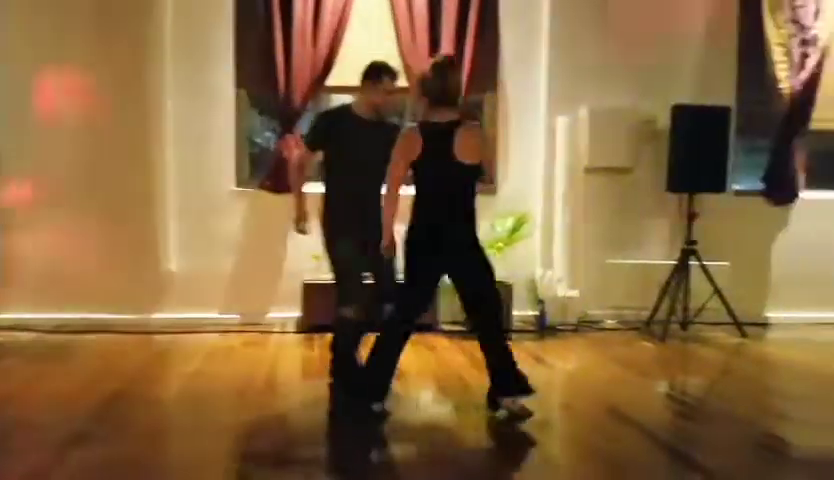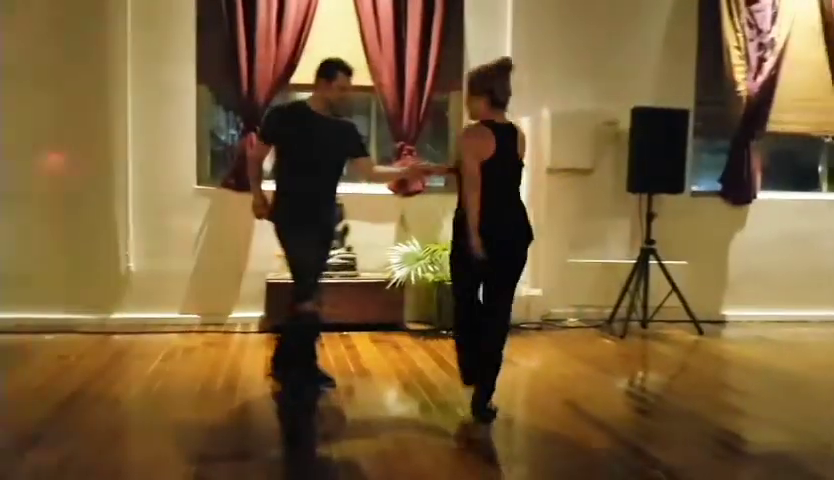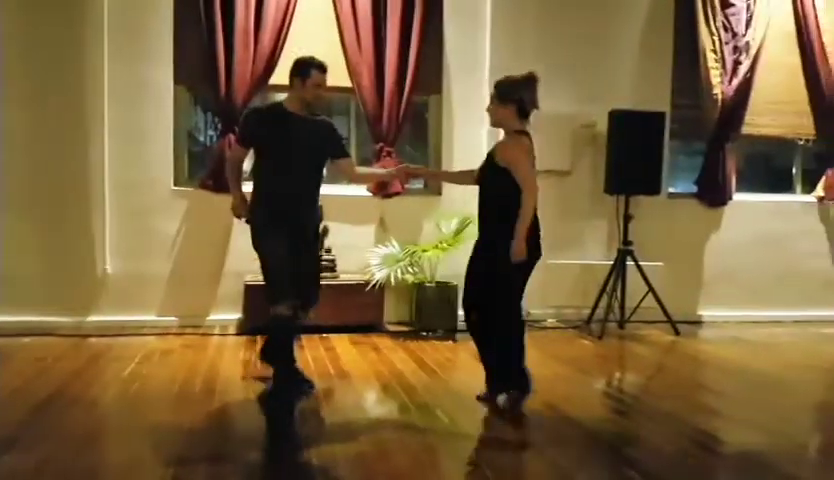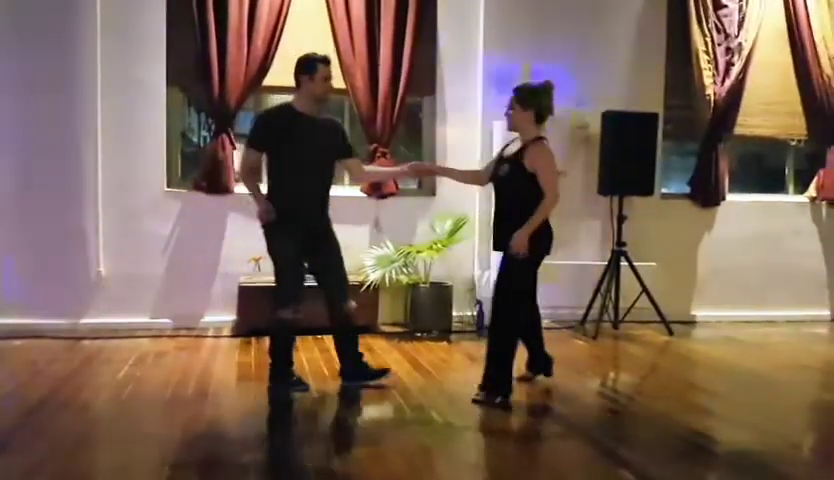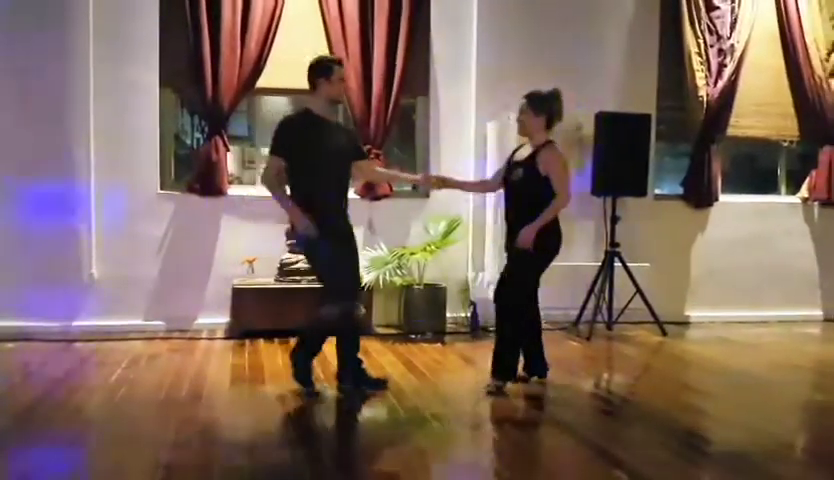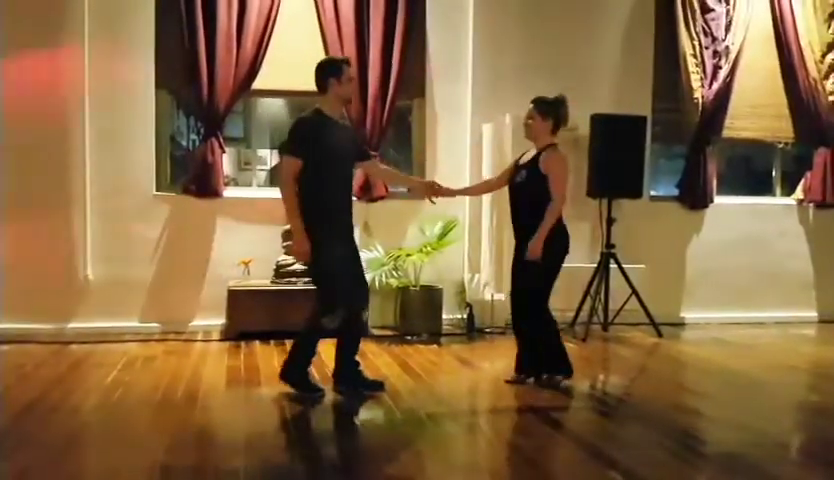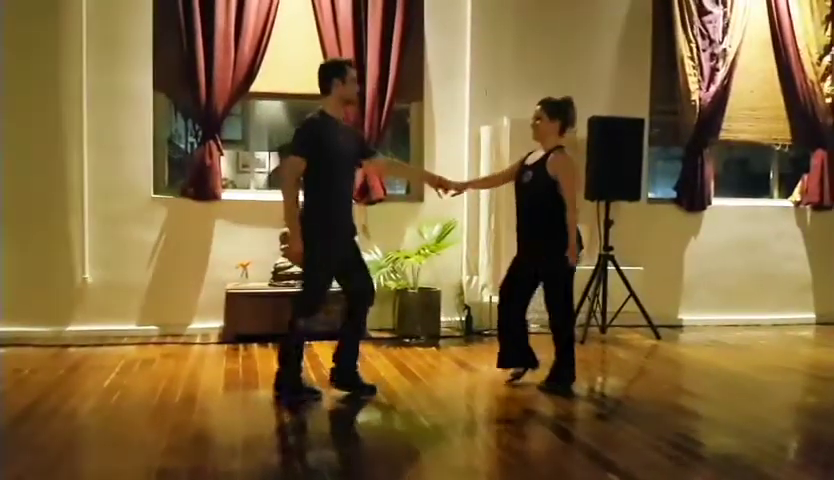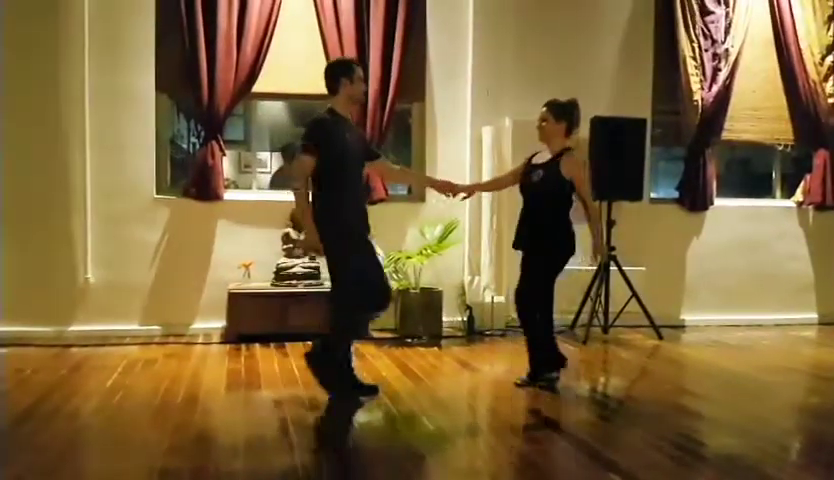
dt=0.3s
person 1, frame 1
left shoulder: (390, 131)
right shoulder: (330, 121)
right elbow: (301, 163)
right wrist: (300, 205)
left hip: (373, 222)
right hip: (340, 223)
left knee: (386, 291)
right knee: (351, 296)
left ankle: (347, 356)
right ankle: (343, 368)
person 1, frame 2
left shoulder: (345, 130)
right shoulder: (284, 116)
left elbow: (370, 172)
right elbow: (255, 157)
left wrist: (406, 172)
right wrist: (257, 194)
left hip: (323, 222)
right hip: (292, 219)
left knee: (305, 294)
right knee: (309, 293)
left ankle: (285, 362)
right ankle: (305, 365)
person 1, frame 3
left shoulder: (324, 130)
right shoulder: (260, 118)
left elbow: (352, 172)
right elbow: (234, 160)
left wrist: (390, 174)
right wrist: (237, 195)
left hip: (305, 224)
right hip: (269, 222)
left knee: (307, 294)
right knee: (283, 297)
left ankle: (273, 352)
right ankle: (284, 369)
person 1, frame 4
left shoulder: (331, 129)
right shoulder: (272, 120)
left elbow: (360, 173)
right elbow: (247, 167)
left wrist: (400, 172)
right wrist: (260, 199)
left hip: (318, 224)
right hip: (284, 225)
left knee: (339, 295)
right knee: (288, 299)
left ankle: (353, 366)
right ankle: (281, 371)
person 1, frame 5
left shoulder: (344, 133)
right shoulder: (293, 126)
left elbow: (369, 172)
right elbow: (270, 176)
left wrist: (412, 178)
right wrist: (295, 213)
left hip: (341, 227)
right hip: (313, 228)
left knee: (350, 301)
right knee: (340, 297)
left ankle: (351, 372)
right ankle: (303, 357)
person 1, frame 6
left shoulder: (347, 133)
right shoulder: (307, 126)
left elbow: (376, 170)
right elbow: (287, 180)
left wrist: (418, 184)
right wrist: (299, 233)
left hip: (341, 233)
right hip: (319, 234)
left knee: (356, 300)
right knee: (333, 305)
left ankle: (347, 372)
right ankle: (295, 370)
person 1, frame 7
left shoulder: (349, 134)
right shoulder: (312, 127)
left elbow: (383, 164)
right elbow: (289, 180)
left wrist: (427, 177)
right wrist: (294, 235)
left hip: (341, 233)
right hip: (318, 234)
left knee: (361, 294)
right knee: (309, 305)
left ankle: (344, 371)
right ankle: (287, 381)
person 1, frame 8
left shoulder: (353, 133)
right shoulder: (322, 126)
left elbow: (389, 171)
right elbow: (299, 177)
left wrist: (434, 183)
right wrist: (309, 229)
left hip: (349, 230)
right hip: (337, 232)
left knee: (347, 301)
right knee: (376, 295)
left ankle: (339, 373)
right ankle: (323, 356)
person 2, frame 1
left shoulder: (410, 136)
right shoulder: (472, 134)
left elbow: (392, 190)
left wrist: (388, 234)
left hip: (422, 240)
right hip: (459, 240)
left knee: (406, 314)
right knee: (487, 315)
left ankle: (374, 392)
right ankle: (504, 395)
person 2, frame 2
left shoulder: (473, 134)
right shoulder: (516, 136)
left elbow: (472, 184)
left wrist: (472, 235)
left hip: (480, 236)
right hip: (513, 235)
left knee: (467, 306)
right knee: (498, 311)
left ankle: (476, 377)
right ankle: (483, 393)
person 2, frame 3
left shoulder: (514, 143)
right shoulder: (513, 143)
left elbow: (530, 191)
right elbow: (478, 177)
left wrist: (520, 238)
right wrist: (426, 173)
left hip: (508, 243)
right hip: (497, 242)
left knee: (479, 308)
right knee: (501, 310)
left ankle: (507, 384)
right ankle: (508, 384)
person 2, frame 4
left shoulder: (538, 150)
right shoulder: (511, 148)
left elbow: (551, 196)
right elbow: (481, 177)
left wrist: (526, 232)
right wrist: (439, 170)
left hip: (529, 240)
right hip: (513, 239)
left knee: (505, 306)
right knee: (521, 302)
left ankle: (495, 387)
right ankle: (540, 361)
person 2, frame 5
left shoulder: (550, 154)
right shoulder: (518, 153)
left elbow: (562, 197)
right elbow: (491, 185)
left wrist: (534, 227)
right wrist: (451, 183)
left hip: (540, 240)
right hip: (520, 240)
left knee: (507, 296)
right knee: (523, 301)
left ankle: (503, 371)
right ankle: (535, 365)
person 2, frame 6
left shoulder: (552, 157)
right shoulder: (525, 157)
left elbow: (557, 201)
right elbow: (494, 184)
left wrist: (539, 238)
right wrist: (456, 192)
left hip: (547, 243)
right hip: (526, 243)
left knee: (532, 303)
right knee: (522, 304)
left ankle: (557, 368)
right ankle: (529, 365)
person 2, frame 7
left shoulder: (559, 159)
right shoulder: (531, 157)
left elbow: (570, 204)
right elbow: (500, 178)
left wrist: (572, 244)
right wrist: (467, 185)
left hip: (556, 245)
right hip: (532, 245)
left knee: (558, 308)
right knee: (510, 297)
left ankle: (562, 377)
right ankle: (522, 358)
person 2, frame 8
left shoulder: (570, 160)
right shoulder: (534, 159)
left elbow: (587, 201)
right elbow: (503, 182)
left wrist: (597, 238)
right wrist: (476, 187)
left hip: (556, 242)
right hip: (533, 241)
left knee: (528, 299)
right knee: (536, 303)
left ankle: (550, 362)
right ankle: (542, 368)
